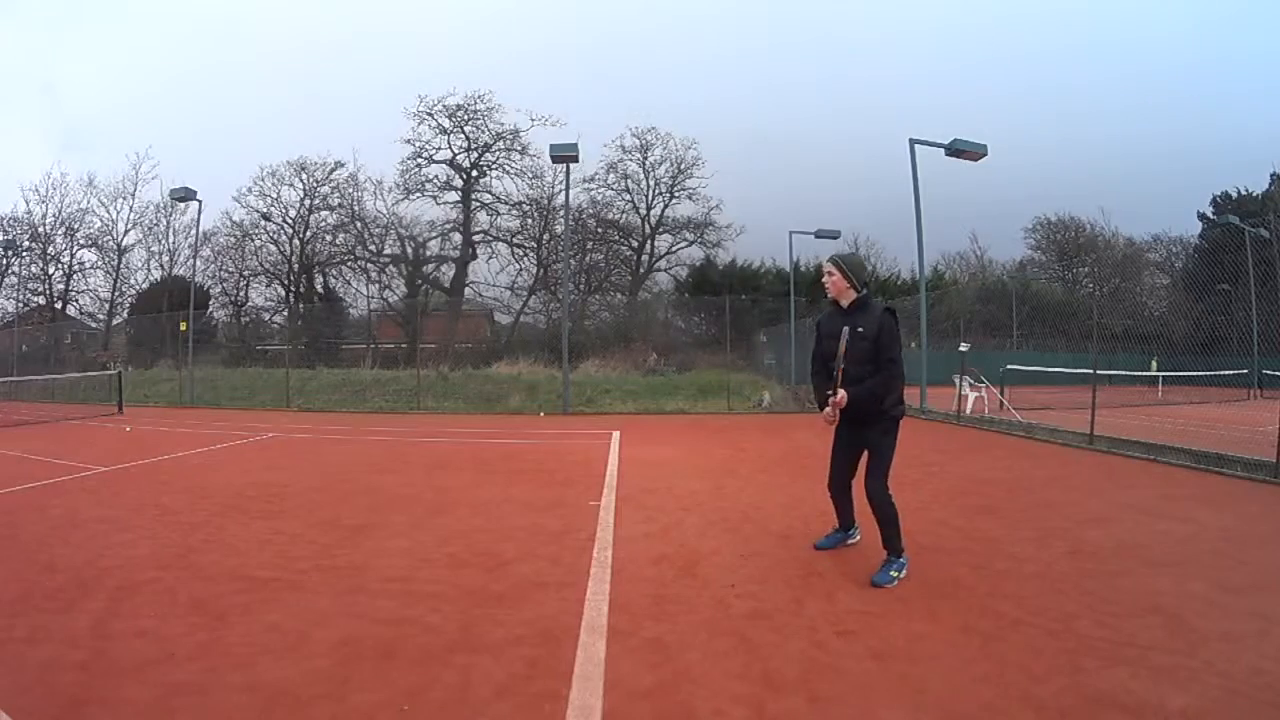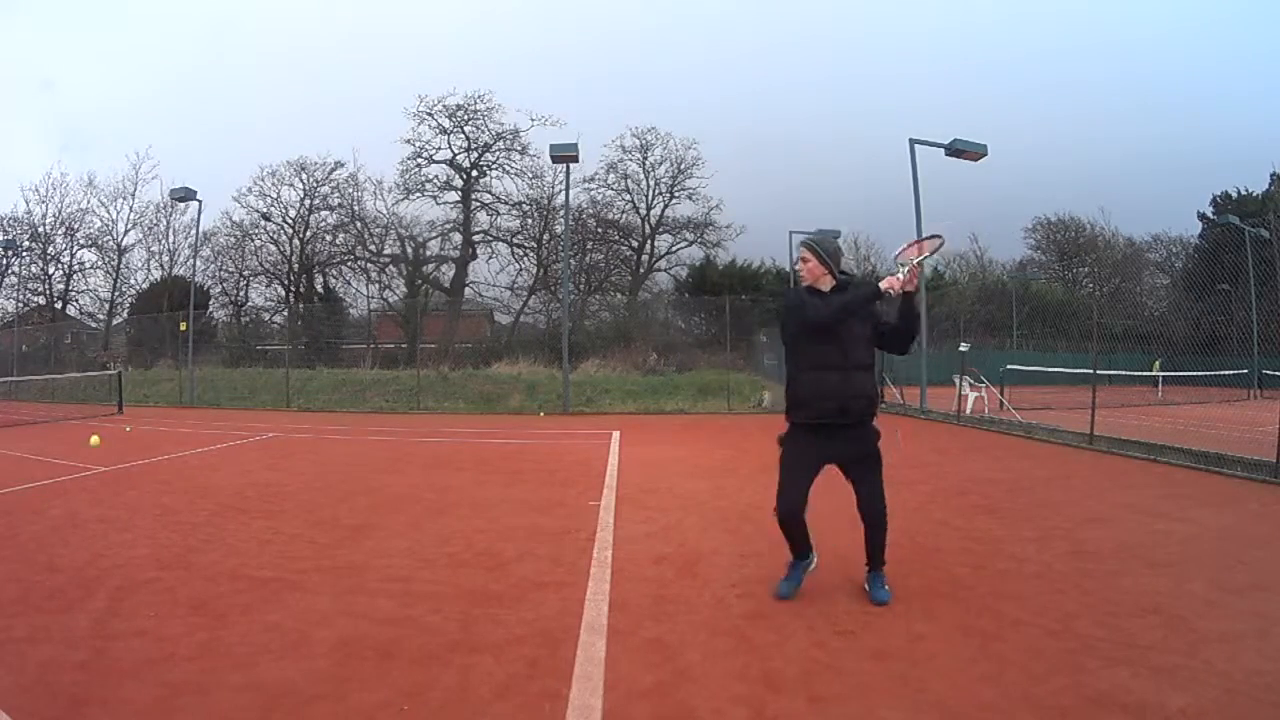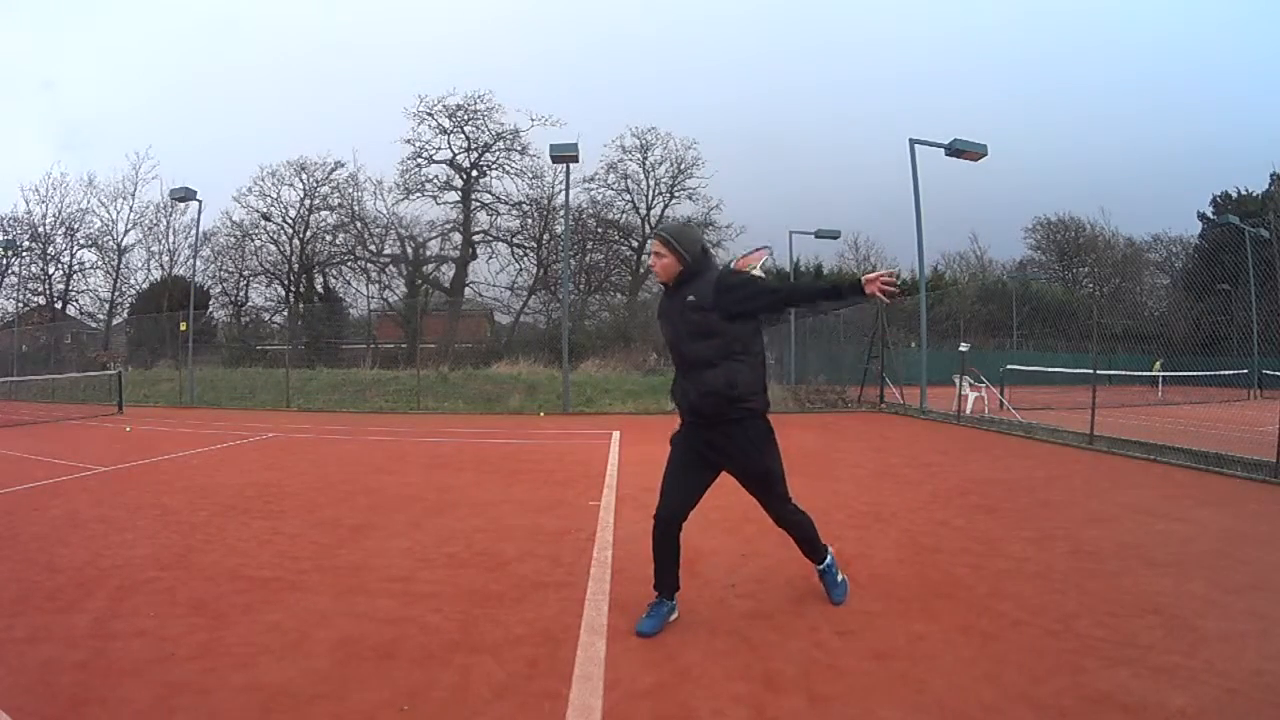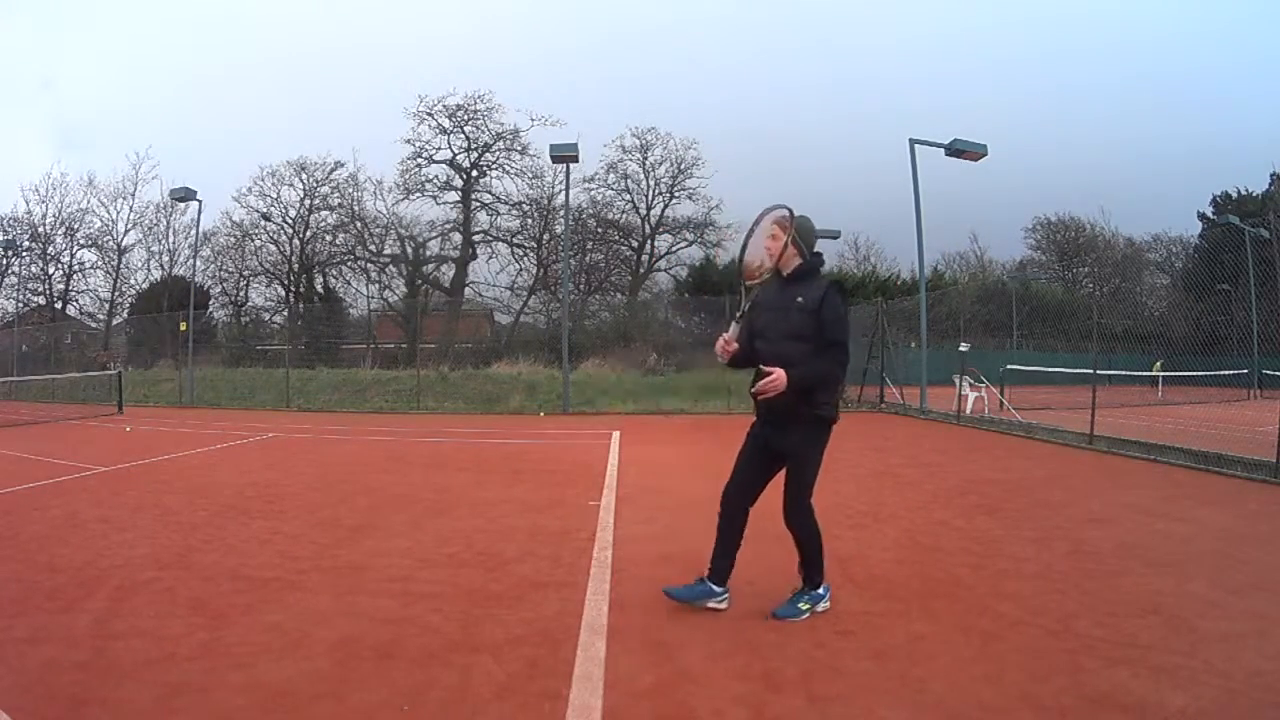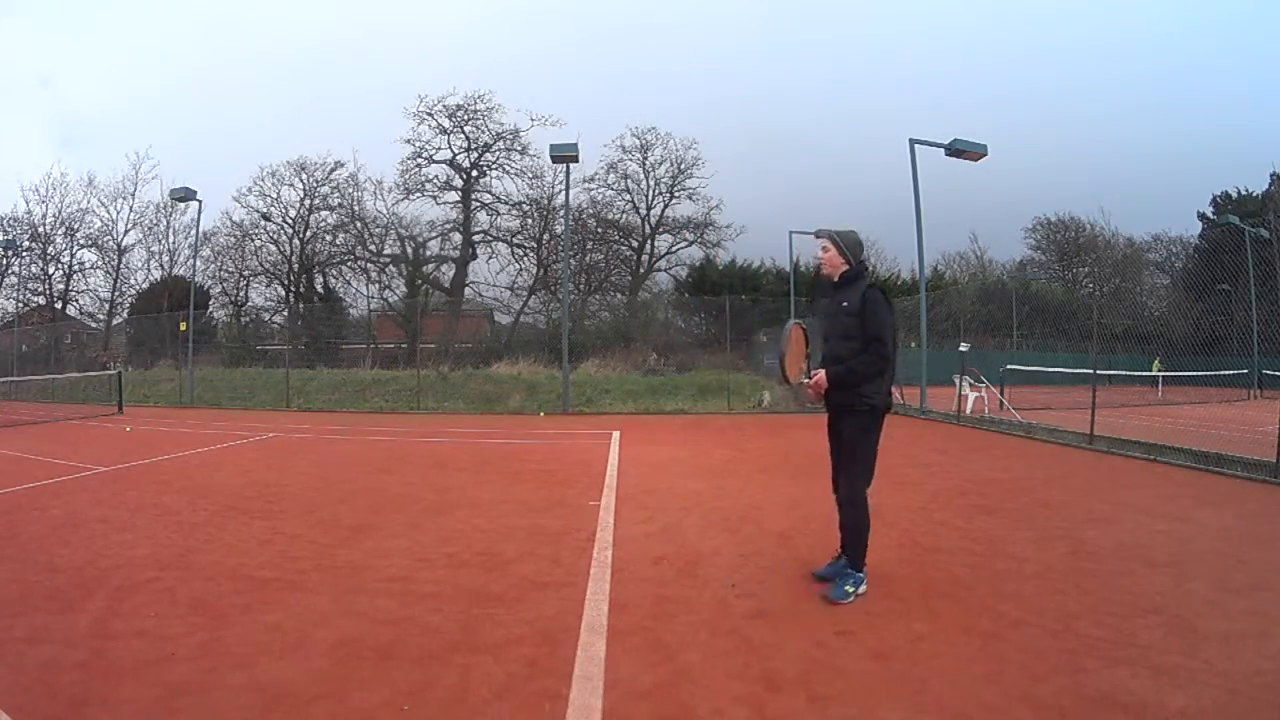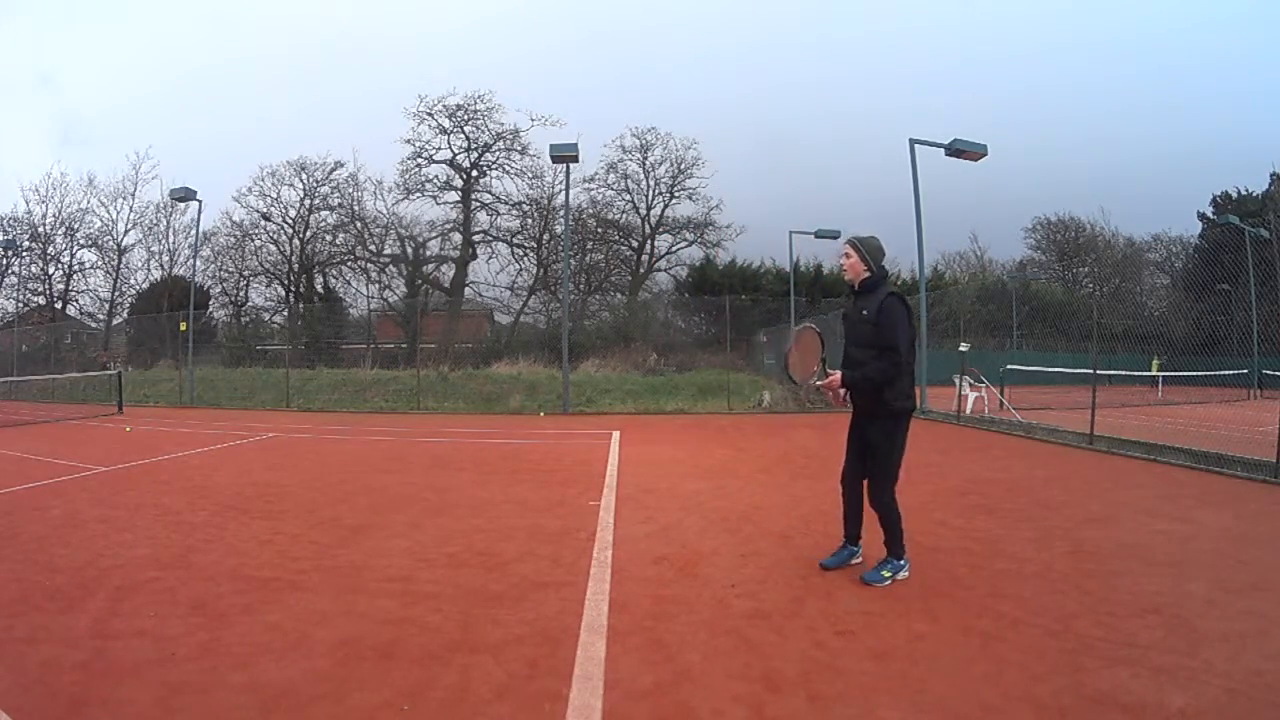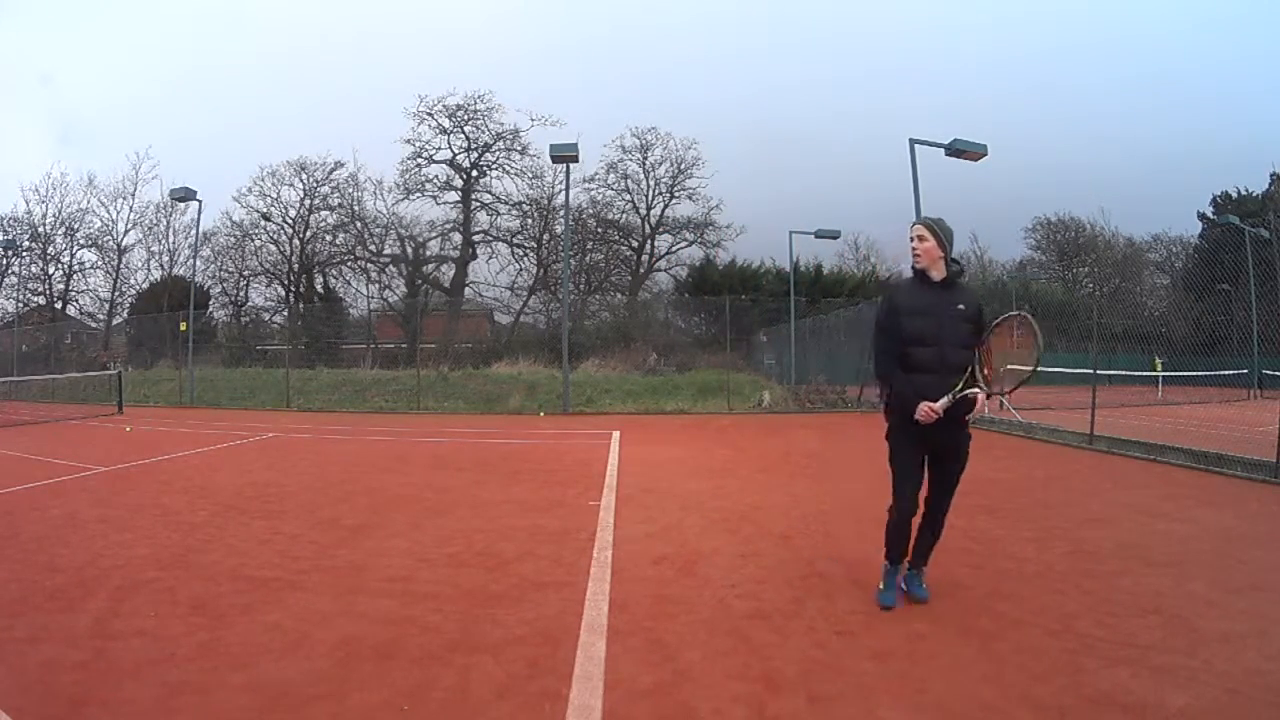
dt=0.7s
person 1, frame 1
left shoulder: (879, 317)
right shoulder: (827, 321)
left elbow: (893, 373)
right elbow: (819, 369)
left wrist: (853, 395)
right wrist: (828, 401)
left hip: (881, 418)
right hip: (849, 418)
left knee: (875, 487)
right knee: (837, 482)
left ankle: (897, 558)
right ankle: (847, 529)
person 1, frame 2
left shoulder: (863, 306)
right shoulder: (797, 304)
left elbow: (900, 344)
right elbow: (824, 315)
left wrist: (907, 297)
right wrist: (876, 291)
left hip: (856, 428)
right hip: (807, 427)
left knee: (873, 507)
right knee: (788, 508)
left ankle: (875, 573)
right ankle: (802, 557)
person 1, frame 3
left shoulder: (721, 286)
right shoulder: (670, 302)
left elbow: (789, 294)
left wrist: (855, 288)
left hip: (741, 424)
right hip: (695, 428)
left knee: (780, 508)
right knee: (667, 517)
left ankle: (823, 561)
right ankle: (665, 600)
person 1, frame 4
left shoulder: (825, 293)
right shoulder: (767, 292)
left elbow: (837, 358)
right elbow: (754, 347)
left wrist: (792, 378)
right wrist: (732, 349)
left hip: (807, 419)
right hip: (769, 417)
left knee: (796, 506)
right knee: (734, 498)
left ankle: (816, 590)
right ankle: (716, 584)
person 1, frame 5
left shoulder: (869, 295)
right shoulder: (833, 298)
left elbow: (879, 355)
left wrist: (833, 376)
right wrist: (822, 377)
left hip: (864, 408)
right hip: (838, 406)
left knee: (852, 489)
right knee: (842, 487)
left ankle: (855, 572)
right ankle: (849, 557)
person 1, frame 6
left shoulder: (888, 303)
right shoulder: (854, 304)
left elbow: (896, 361)
left wrist: (849, 381)
right wrist: (841, 383)
left hip: (890, 410)
right hip: (863, 409)
left knee: (880, 487)
right knee: (850, 479)
left ankle: (897, 559)
right ankle: (851, 546)
person 1, frame 7
left shoulder: (968, 300)
right shoulder: (898, 296)
right elbow: (884, 360)
right wrist: (910, 403)
left hip: (954, 421)
right hip: (908, 420)
left knee: (939, 504)
right knee: (906, 502)
left ankle: (916, 570)
right ankle: (892, 568)
